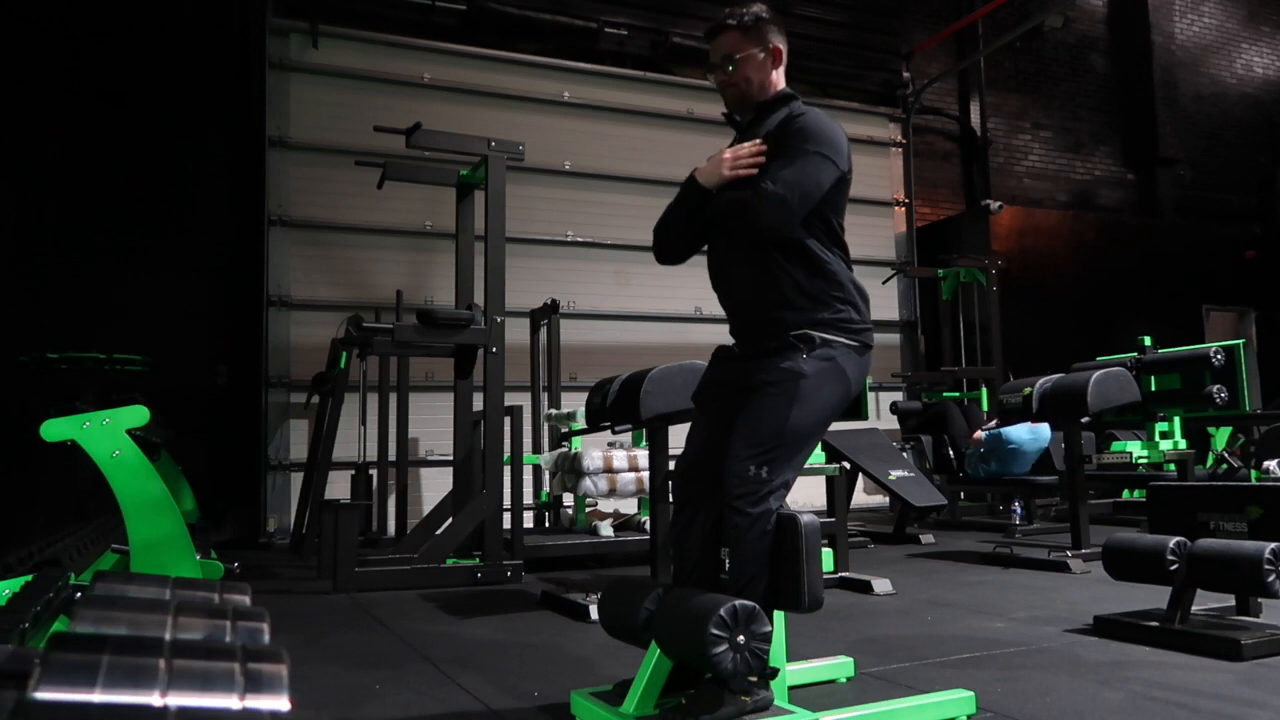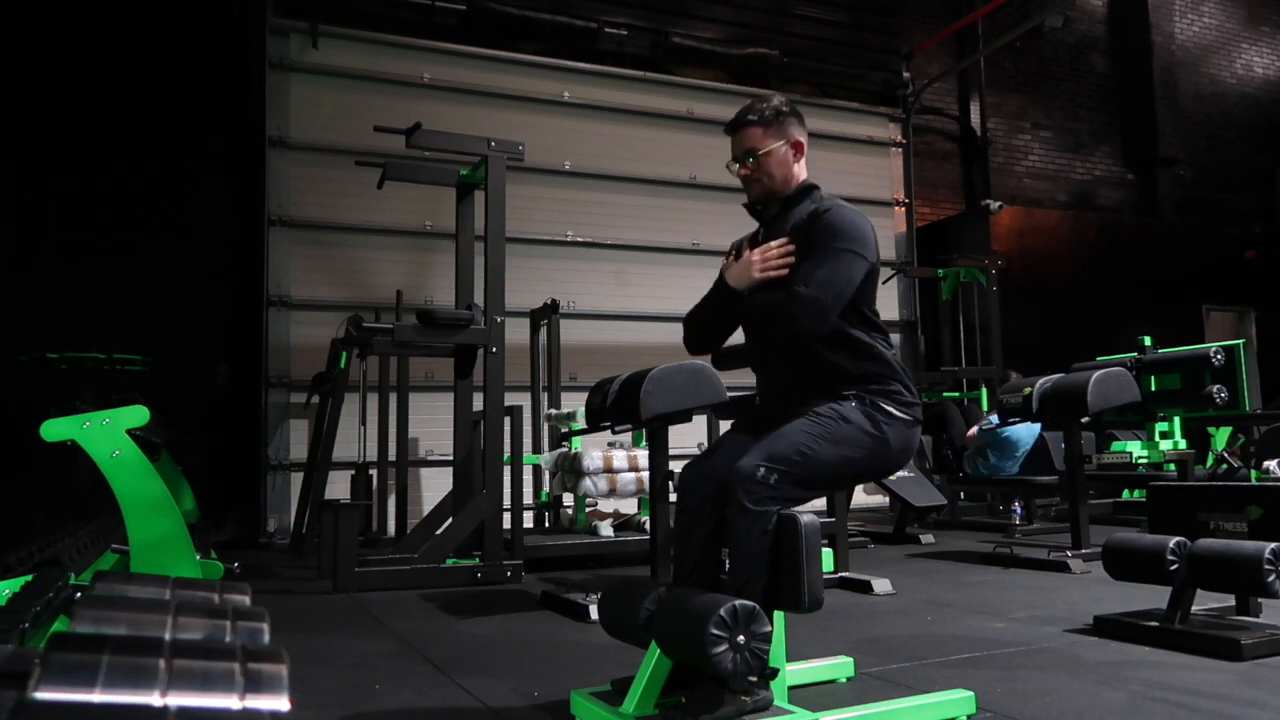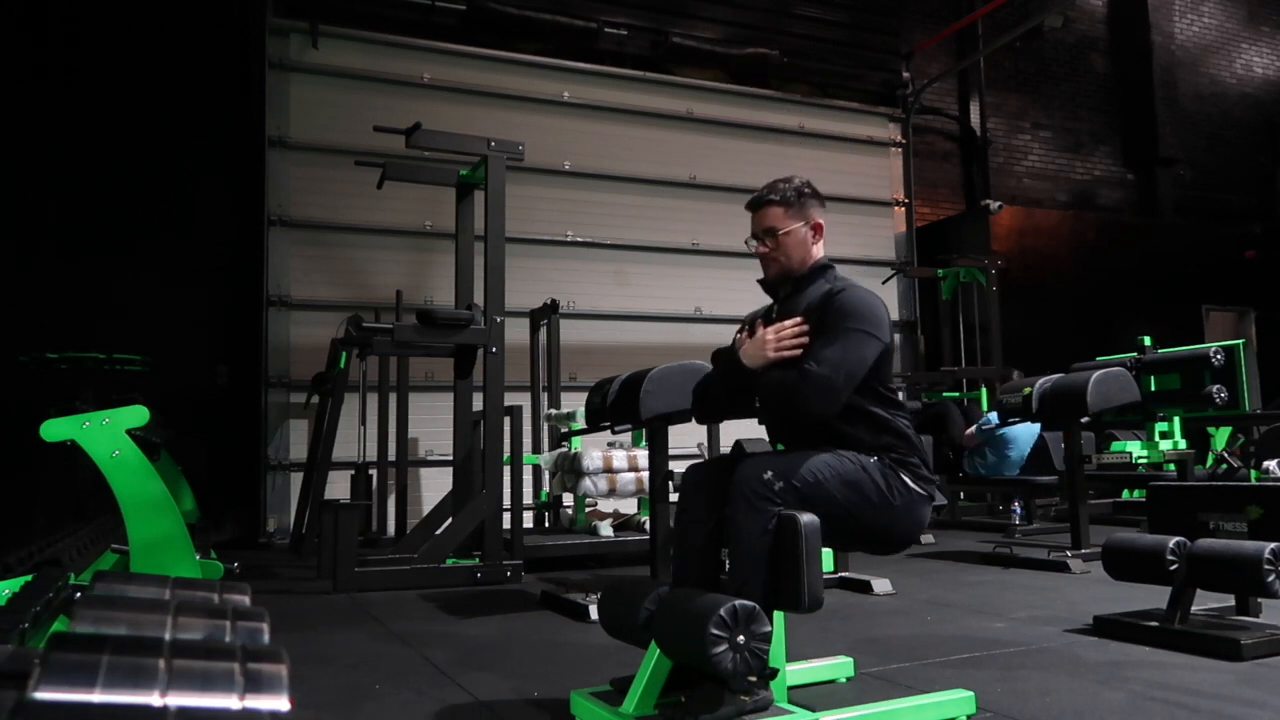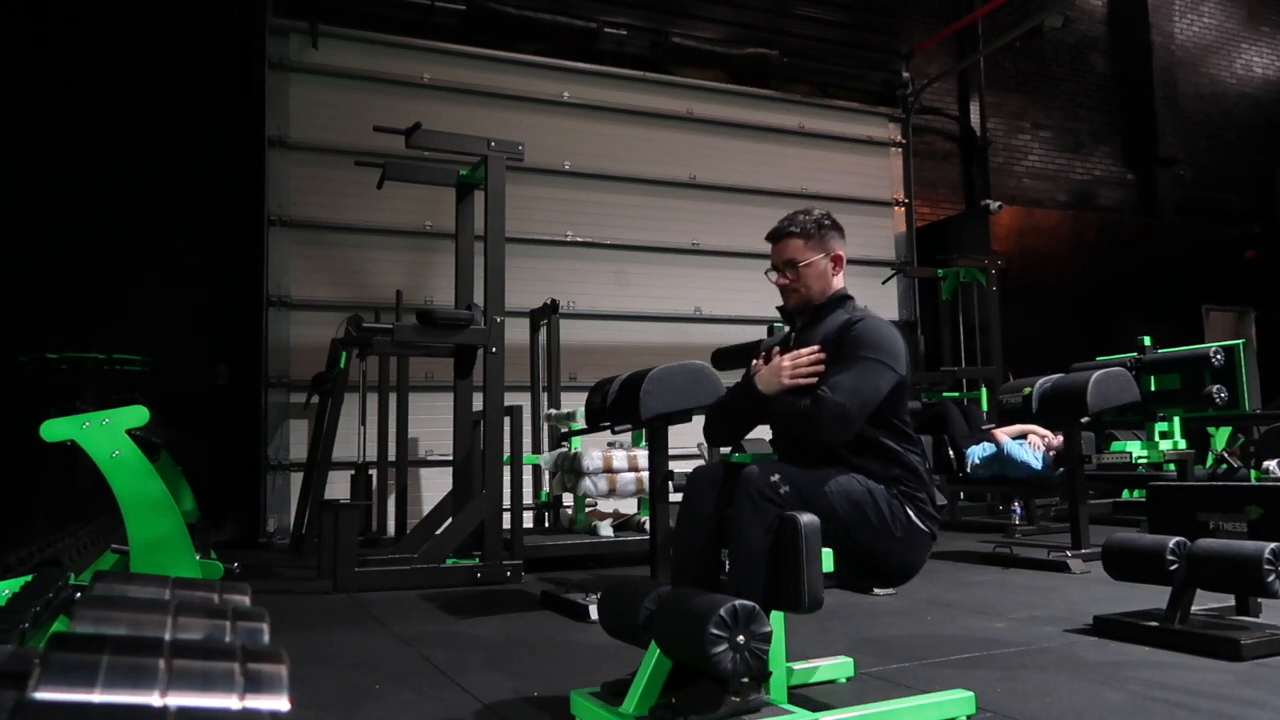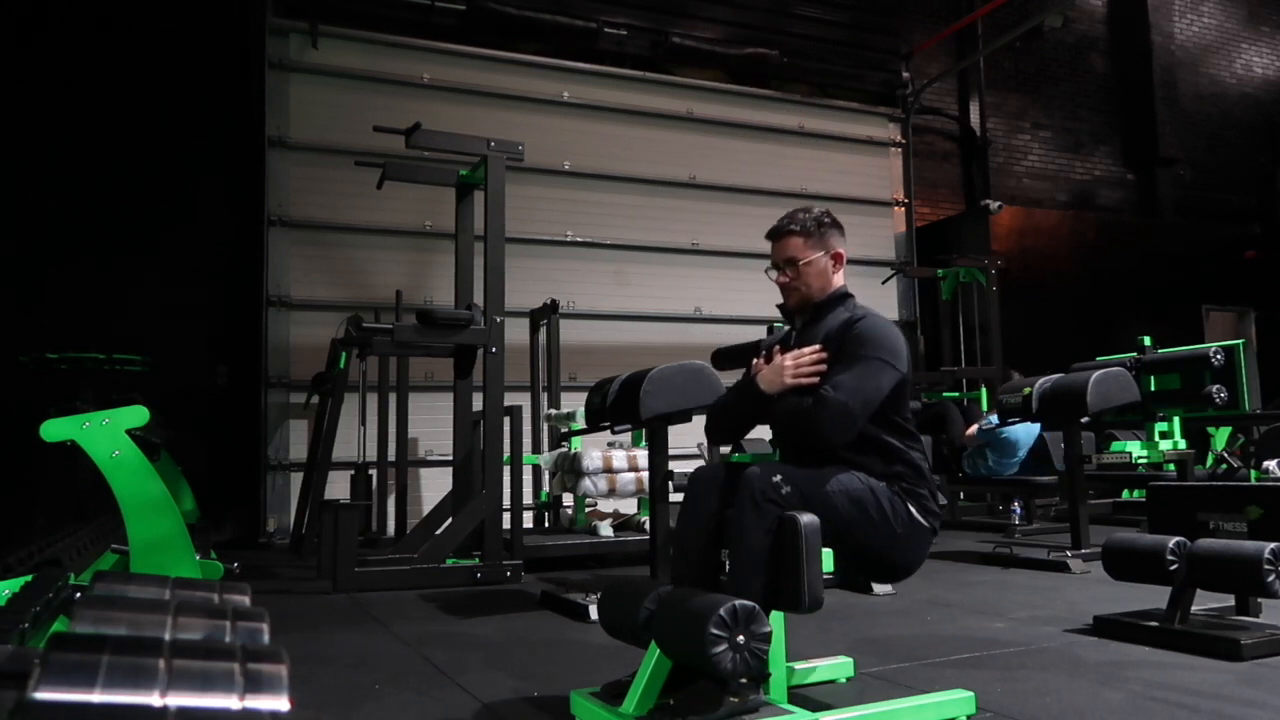
dt=1s
person 1, frame 1
left shoulder: (811, 132)
right shoulder: (731, 150)
left elbow: (769, 212)
right elbow: (668, 245)
left wrist: (712, 196)
right wrist: (703, 184)
left hip: (817, 343)
right hip: (754, 345)
left knee: (749, 485)
right knee: (697, 482)
person 1, frame 2
left shoulder: (838, 224)
right shoulder: (752, 245)
left elbow: (804, 315)
right elbow: (698, 338)
left wrist: (745, 296)
right wrist: (733, 285)
left hip: (870, 410)
right hip: (794, 404)
left knee: (755, 477)
right knee: (699, 483)
person 1, frame 3
left shoulder: (851, 305)
right shoulder: (765, 321)
left elbow: (815, 396)
right elbow: (708, 401)
left wrist: (758, 368)
right wrist: (742, 363)
left hip: (891, 481)
left knee: (760, 480)
right knee: (702, 481)
person 1, frame 4
left shoulder: (868, 335)
right shoulder: (784, 344)
left elbow: (826, 422)
right elbow: (718, 431)
left wrist: (769, 397)
right wrist: (758, 386)
left hip: (893, 519)
right hip: (820, 503)
left knee: (762, 482)
right knee: (708, 483)
left ankle: (743, 672)
person 1, frame 5
left shoulder: (869, 334)
right shoulder: (783, 345)
left elbow: (830, 422)
right elbow: (719, 430)
left wrist: (771, 397)
right wrist: (760, 387)
left hip: (895, 515)
right hip: (822, 502)
left knee: (765, 484)
right knee: (710, 485)
left ankle: (742, 671)
